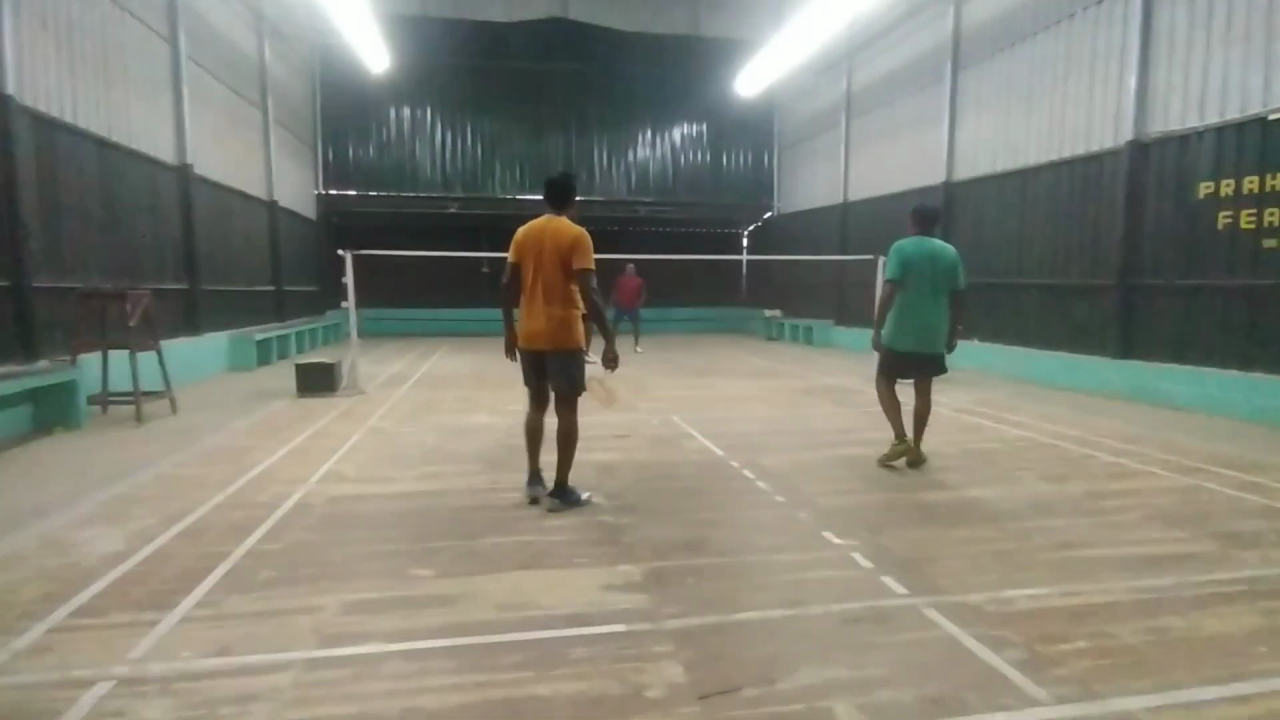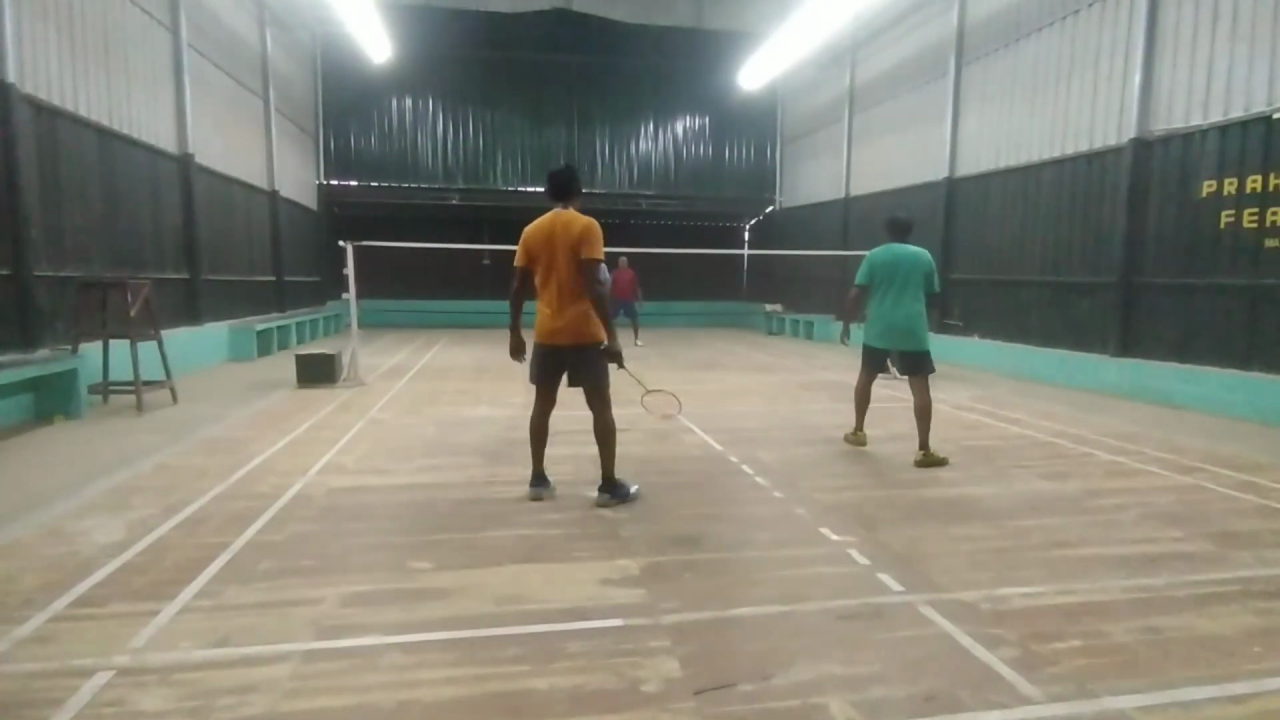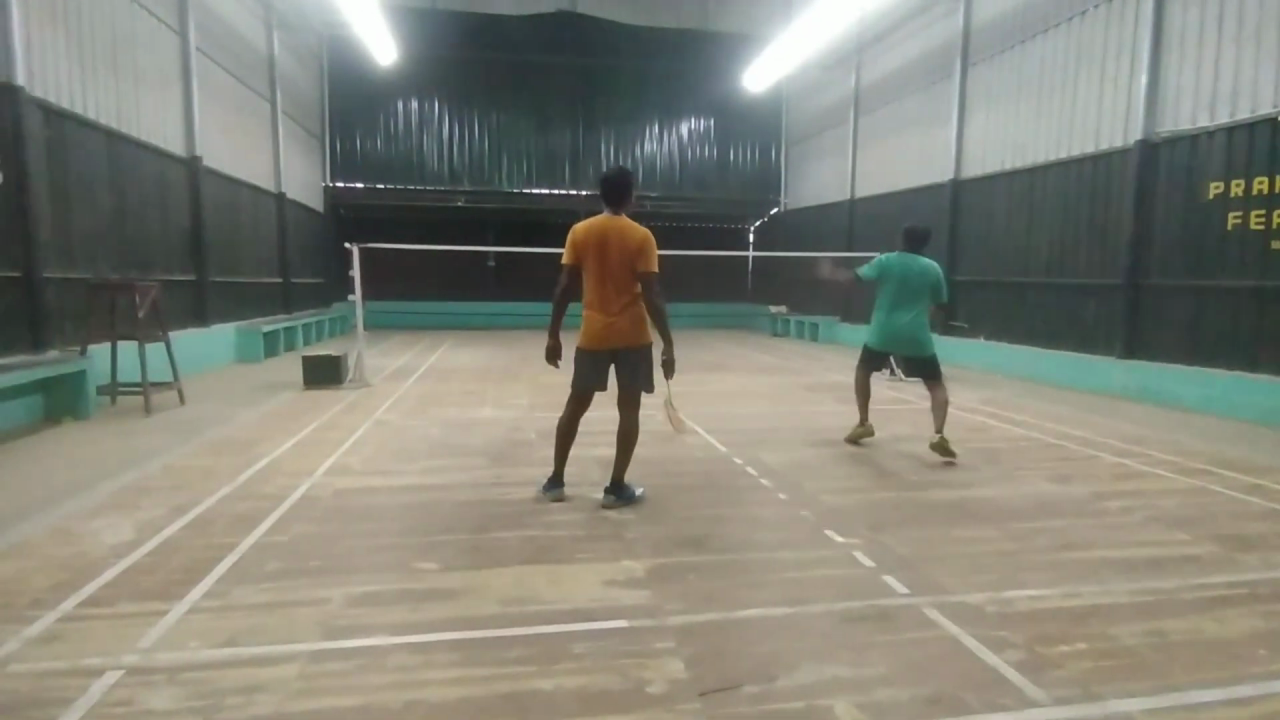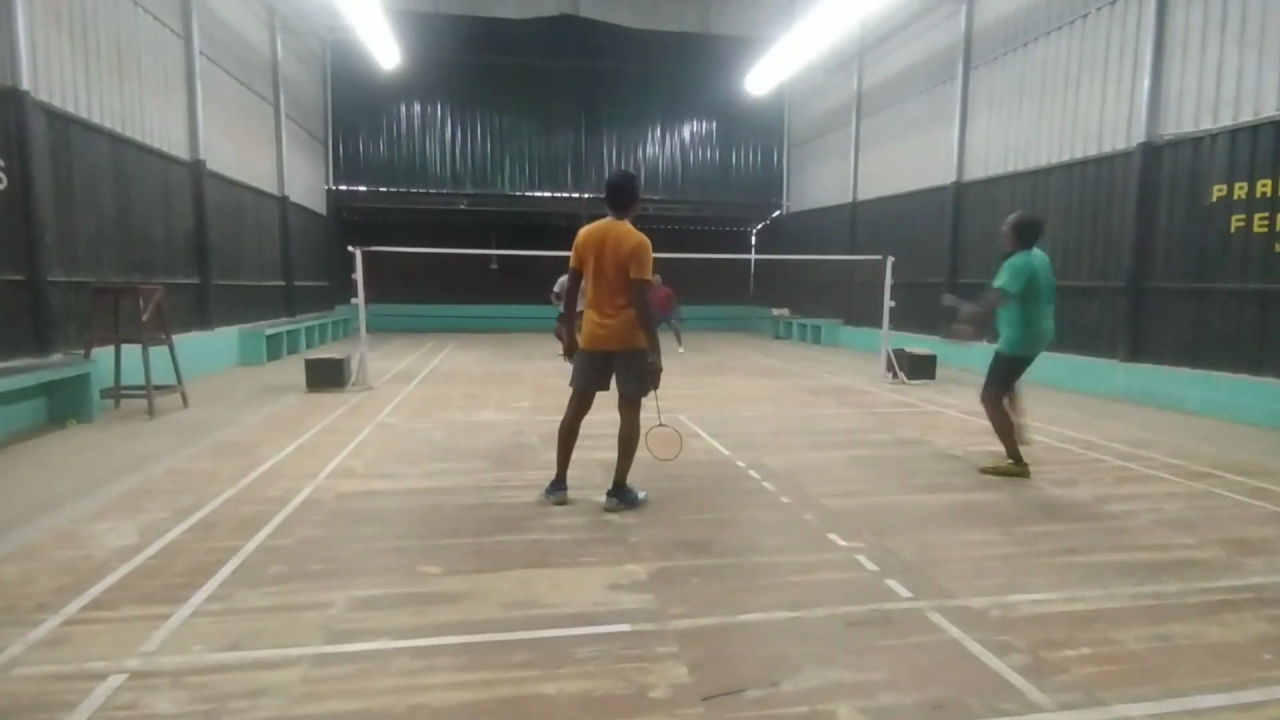
dt=1s
person 1, frame 1
left shoulder: (523, 233)
right shoulder: (576, 236)
left elbow: (508, 286)
right elbow: (588, 293)
left wrist: (510, 329)
right wrist: (609, 341)
left hip: (529, 336)
right hip: (563, 336)
left knee: (536, 406)
right knee: (566, 410)
left ankle: (534, 479)
right ankle: (560, 490)
person 1, frame 2
left shoulder: (531, 231)
right shoulder: (587, 227)
left elbow: (518, 287)
right elbow: (594, 284)
left wrist: (515, 331)
right wrist: (612, 335)
left hip: (546, 334)
right hip: (584, 332)
left knee: (543, 404)
right knee: (600, 406)
left ankle: (538, 479)
right ankle: (609, 484)
person 1, frame 3
left shoulder: (579, 232)
right shoulder: (641, 237)
left elbow: (564, 288)
right elbow: (651, 296)
left wrist: (554, 335)
right wrist: (668, 345)
left hip: (592, 336)
right hip: (632, 337)
left knee: (575, 406)
right knee: (629, 409)
left ankle: (556, 481)
right ankle: (616, 488)
person 1, frame 4
left shoulder: (584, 235)
right shoulder: (638, 242)
left elbow: (571, 289)
right elbow: (641, 303)
left wrist: (568, 333)
right wrist: (655, 352)
left hip: (592, 337)
right hip: (630, 340)
left knee: (576, 408)
right knee: (629, 412)
left ankle: (559, 484)
right ankle: (618, 491)
person 2, frame 1
left shoulder: (901, 248)
right shoulder: (950, 253)
left elbow: (889, 292)
right elbow: (957, 298)
left wrist: (877, 329)
right wrist: (952, 333)
left hip: (900, 333)
right hip: (933, 335)
left knee: (884, 384)
right knee: (923, 390)
left ankle: (902, 441)
right ankle: (916, 448)
person 2, frame 2
left shoulder: (874, 256)
right shoulder: (924, 257)
left elbow: (856, 295)
right elbow: (932, 298)
left wrist: (846, 324)
left hip: (878, 330)
right hip: (913, 331)
left knee: (866, 378)
right knee: (920, 387)
left ankle: (858, 432)
right ankle: (924, 450)
person 2, frame 3
left shoulder: (886, 262)
right shoulder: (933, 269)
left elbow: (854, 277)
right elbow: (939, 304)
left wrist: (832, 272)
left hip: (882, 334)
right hip: (917, 338)
left knee: (863, 371)
right knee: (937, 386)
left ankle: (863, 424)
right ankle: (939, 437)
person 2, frame 4
left shoulder: (1018, 263)
right shoulder: (1037, 257)
left elbow: (1000, 295)
left wrist: (974, 315)
left hip: (1019, 340)
right hip: (1032, 336)
left knee: (990, 398)
right knee: (1004, 386)
left ankle: (1016, 462)
right ankle: (1015, 432)
